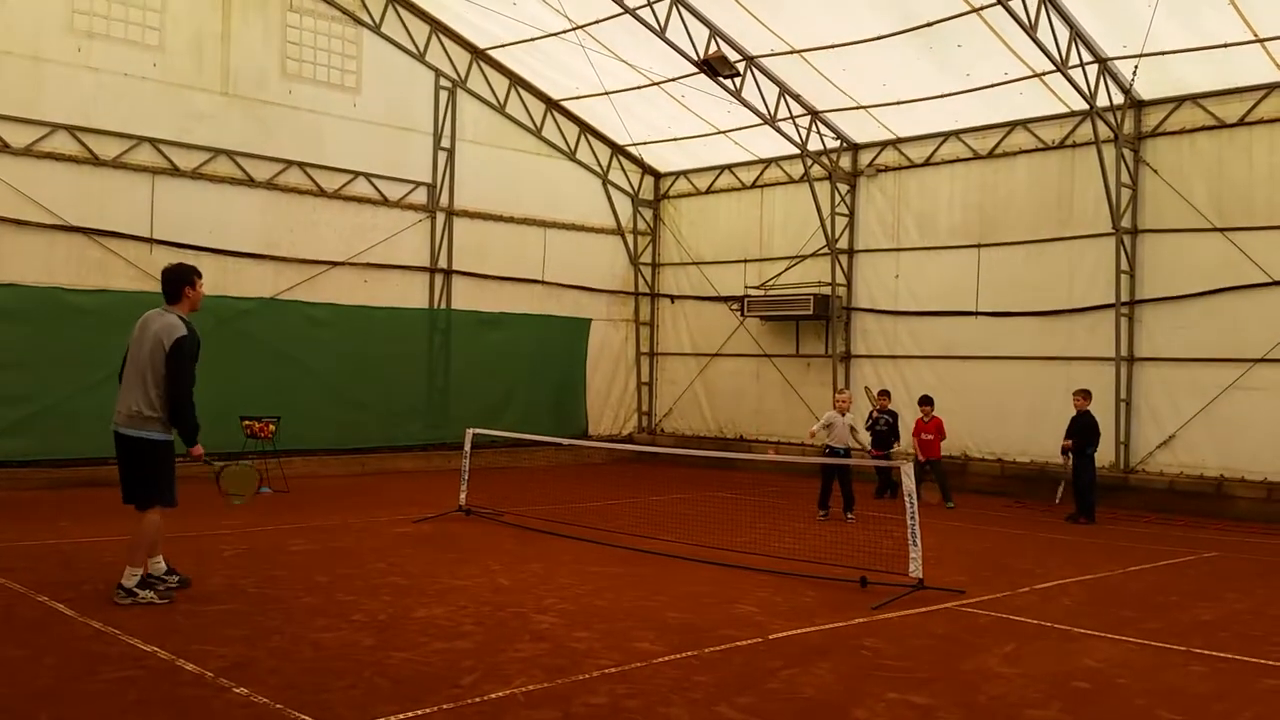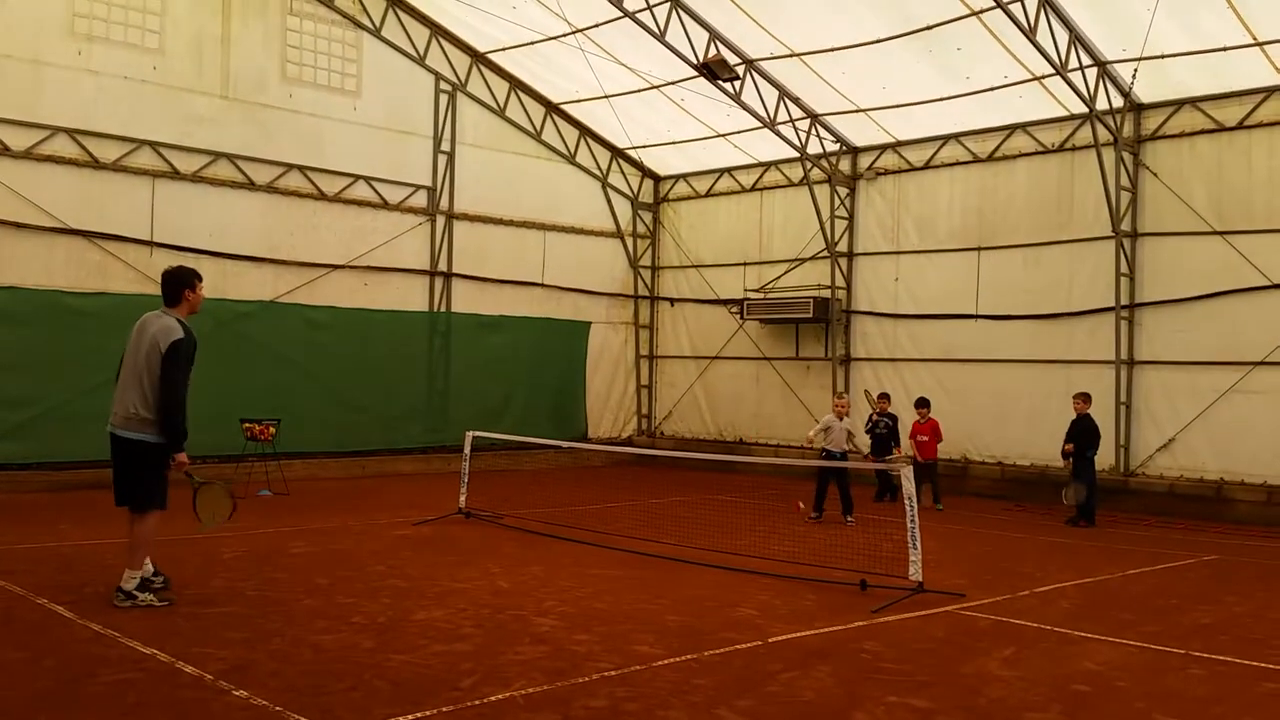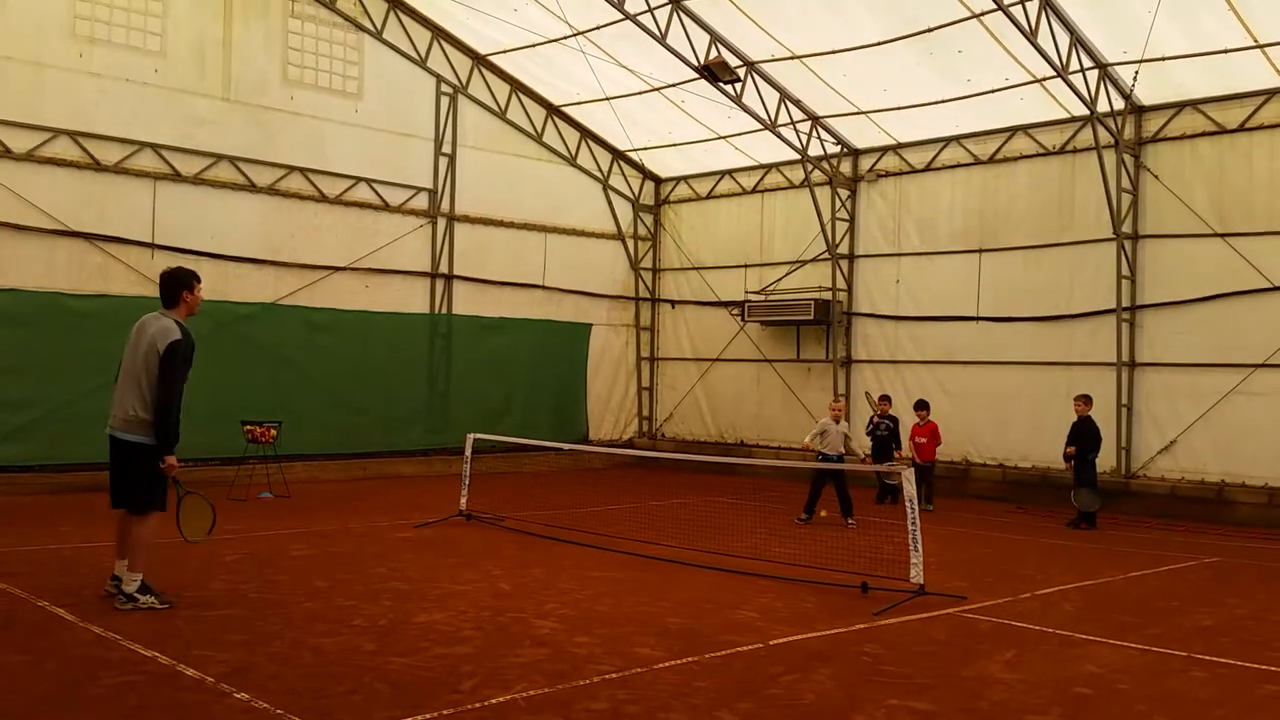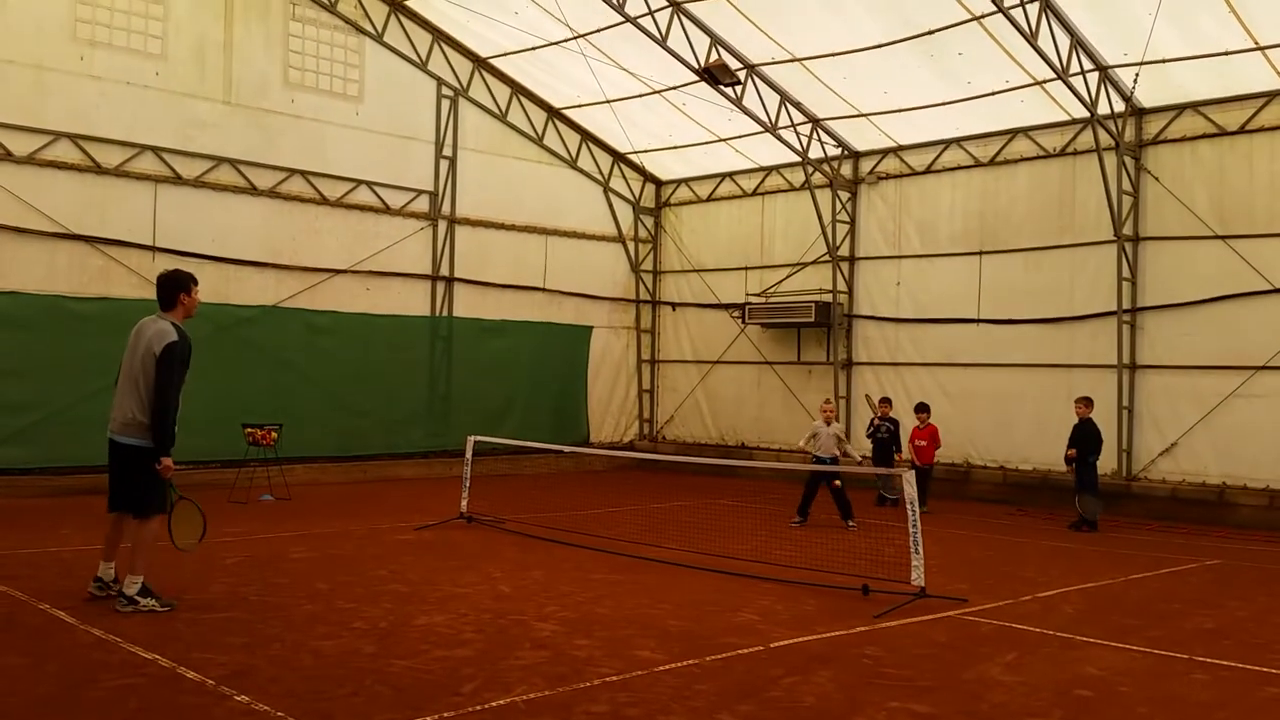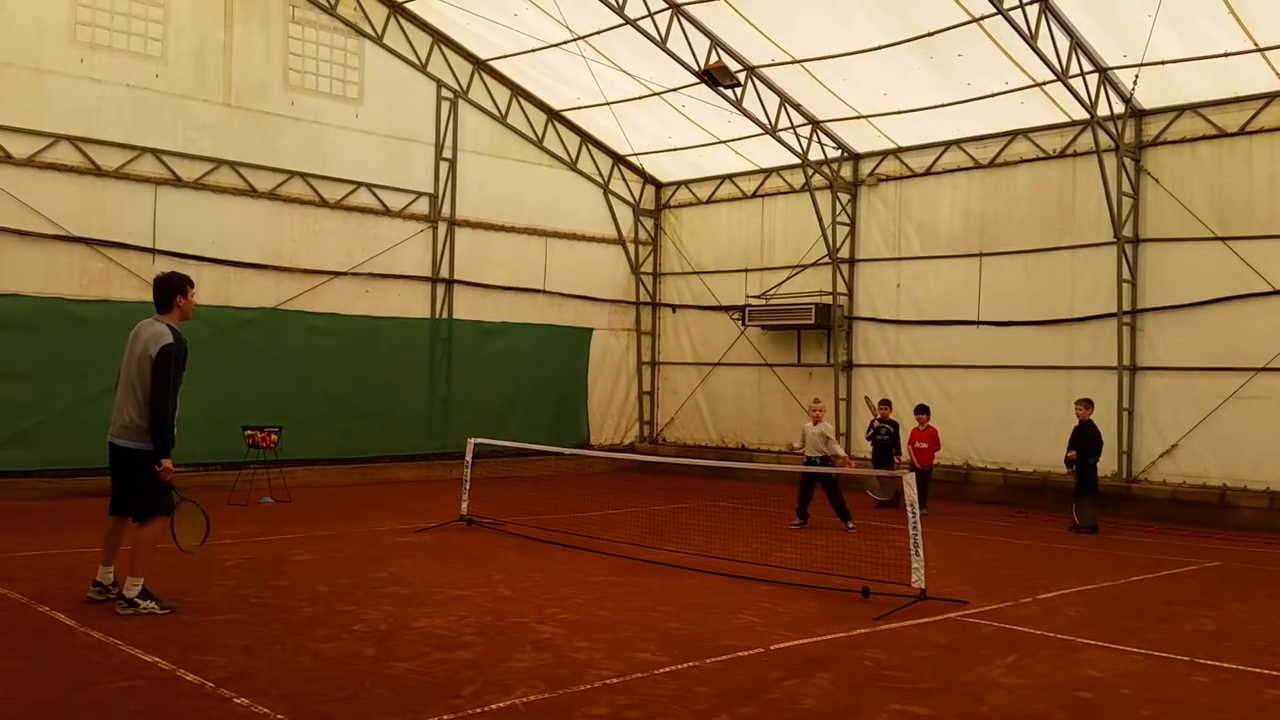
dt=0.1s
person 1, frame 1
left shoulder: (147, 320)
right shoulder: (184, 334)
left elbow: (125, 373)
right elbow: (181, 394)
right wrist: (193, 440)
left hip: (125, 425)
right hip: (151, 432)
left knee: (148, 503)
right knee: (153, 505)
left ankle: (157, 569)
right ankle: (131, 584)
person 1, frame 2
left shoulder: (145, 321)
right shoulder: (180, 337)
left elbow: (124, 375)
right elbow: (173, 397)
right wrist: (178, 446)
left hip: (121, 427)
right hip: (146, 433)
left knee: (140, 506)
right knee: (148, 509)
left ankle: (143, 571)
right ankle: (130, 586)
person 1, frame 3
left shoulder: (144, 323)
right shoulder: (178, 338)
right elbow: (168, 398)
right wrist: (168, 449)
left hip: (120, 429)
right hip: (145, 436)
left knee: (127, 506)
right knee: (150, 510)
left ankle: (120, 573)
right ankle: (133, 589)
person 1, frame 4
left shoulder: (143, 326)
right shoulder: (175, 341)
right elbow: (165, 400)
right wrist: (164, 450)
left hip: (119, 432)
right hip: (143, 439)
left knee: (123, 509)
right knee: (151, 513)
left ankle: (105, 577)
right ankle: (132, 591)
person 1, frame 5
left shoulder: (141, 329)
right shoulder: (171, 342)
right elbow: (163, 403)
right wrist: (164, 453)
left hip: (120, 436)
right hip: (143, 442)
left knee: (121, 512)
right knee: (153, 516)
left ankle: (103, 581)
right ankle: (132, 594)
